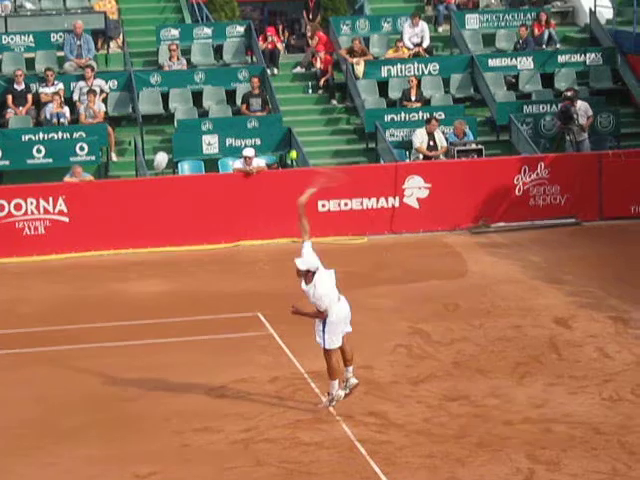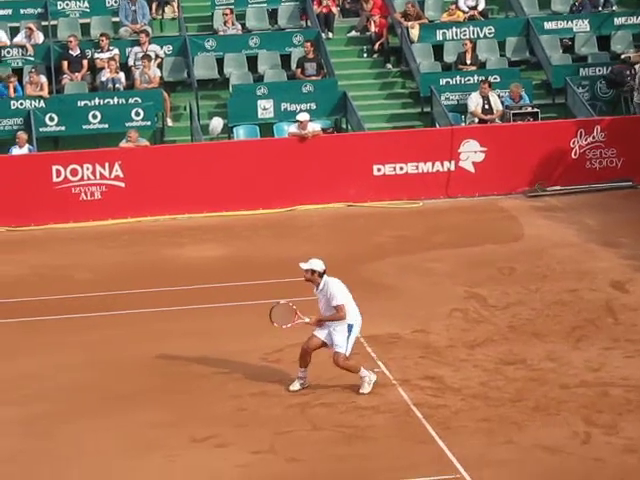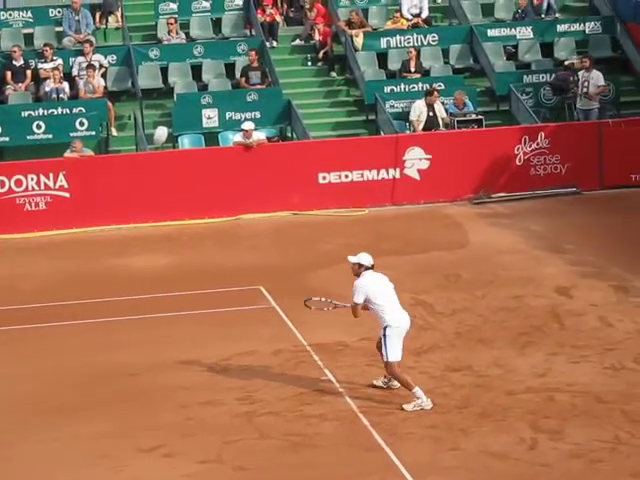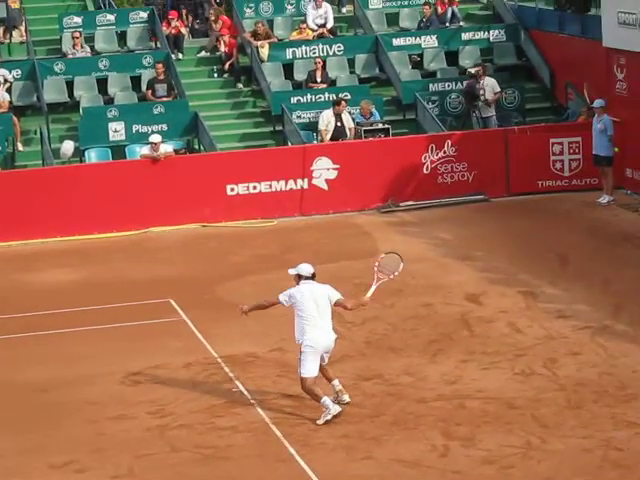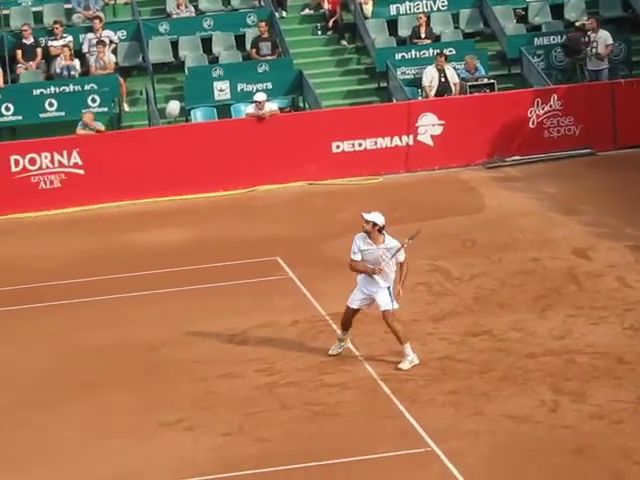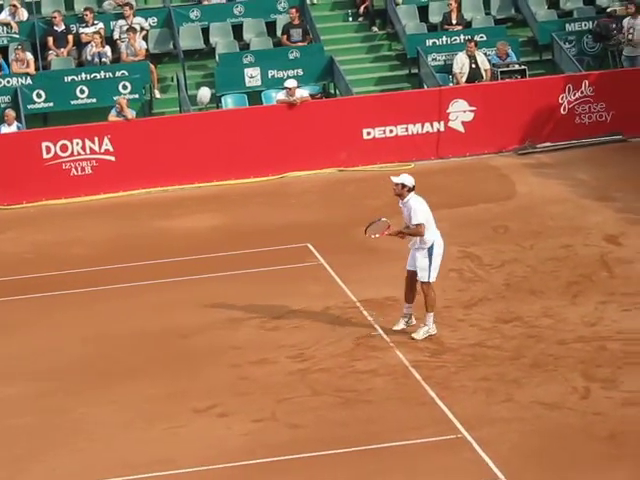
dt=0.7s
person 1, frame 1
left shoulder: (316, 292)
right shoulder: (310, 259)
left elbow: (323, 314)
right elbow: (305, 233)
left wrist: (300, 312)
right wrist: (301, 210)
left hip: (332, 319)
right hip: (341, 307)
left knee: (331, 355)
right knee: (344, 344)
left ankle: (334, 393)
right ankle: (349, 378)
person 1, frame 2
left shoulder: (333, 287)
right shoulder: (318, 287)
left elbow: (342, 315)
left wrist: (319, 319)
right wrist: (318, 320)
left hip: (347, 325)
right hip: (330, 324)
left knee: (339, 360)
right knee: (306, 347)
left ankle: (367, 376)
right ankle: (301, 379)
person 1, frame 3
left shoulder: (360, 283)
right shoulder: (379, 276)
left elbow: (356, 313)
left wrist: (353, 306)
left hip: (393, 325)
right hip: (403, 319)
left knee: (392, 368)
right knee: (380, 347)
left ankle: (422, 399)
right ankle: (389, 380)
person 1, frame 4
left shoulder: (294, 292)
right shoulder: (326, 289)
left elbow: (269, 303)
right elbow: (348, 306)
left wrist: (249, 308)
right wrist: (361, 302)
left hip: (311, 341)
right hip: (329, 339)
left knee: (308, 385)
right knee: (321, 365)
left ankle: (329, 406)
right ankle: (341, 394)
person 1, frame 5
left shoulder: (393, 245)
right shoulder: (359, 239)
left elbow: (403, 263)
right elbow: (352, 265)
left wrist: (399, 284)
right wrist: (371, 269)
left hip: (383, 286)
right hip: (365, 283)
left knee: (389, 320)
right knee: (347, 316)
left ankle: (410, 356)
right ankle: (342, 341)
person 1, frame 6
left shoulder: (415, 204)
right shoulder: (405, 202)
left elbow: (420, 231)
left wrist: (399, 231)
right wrist: (404, 230)
left hip: (430, 248)
right hip: (417, 247)
left knee: (426, 288)
right knee: (409, 282)
left ankle: (429, 325)
right ankle: (407, 317)
